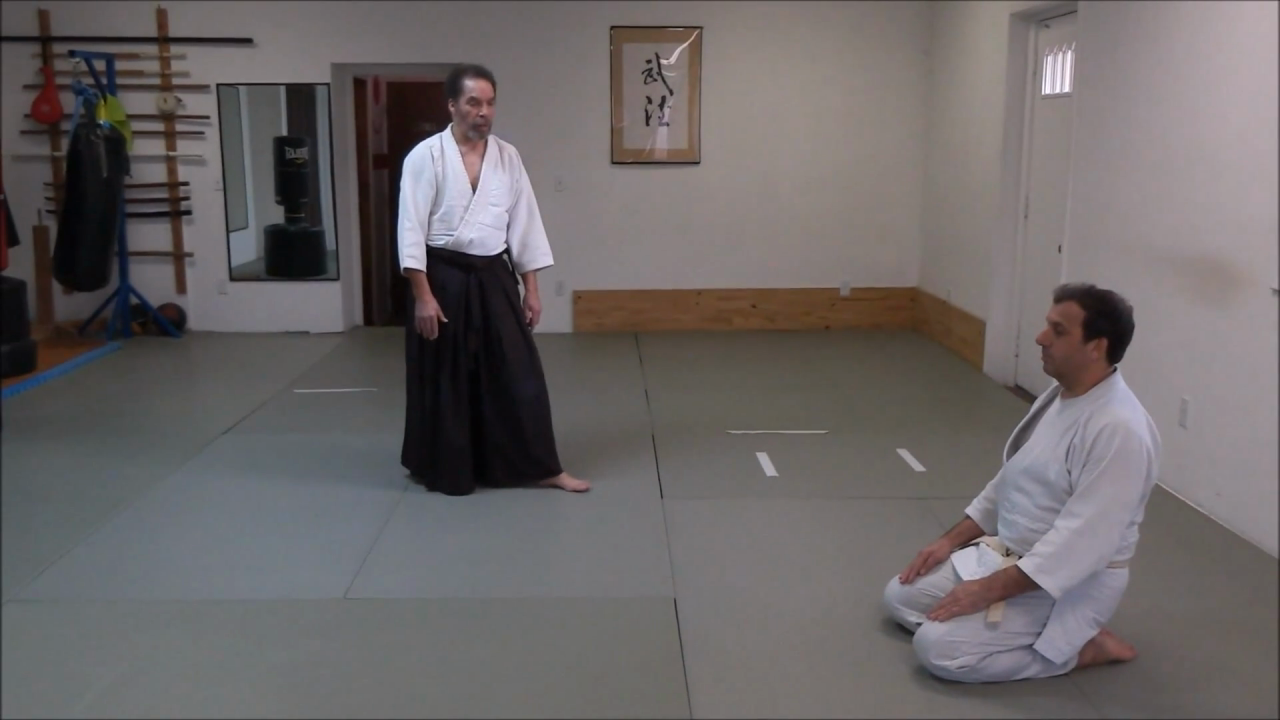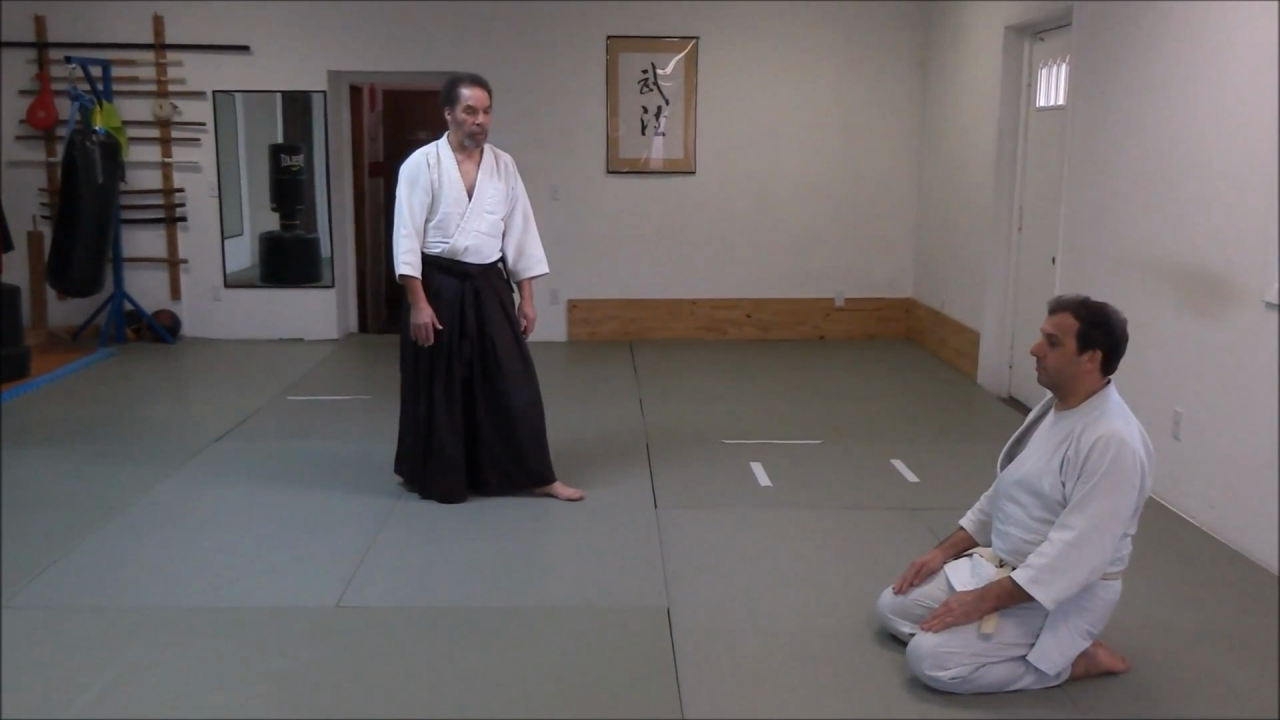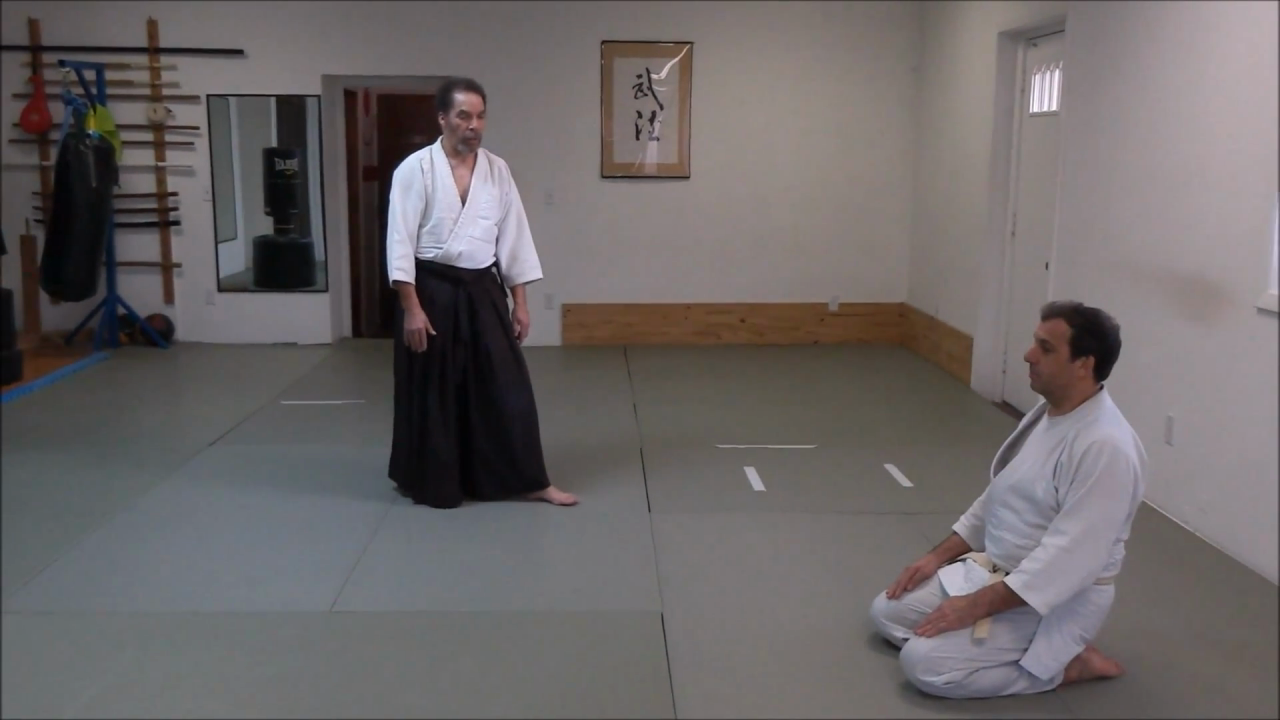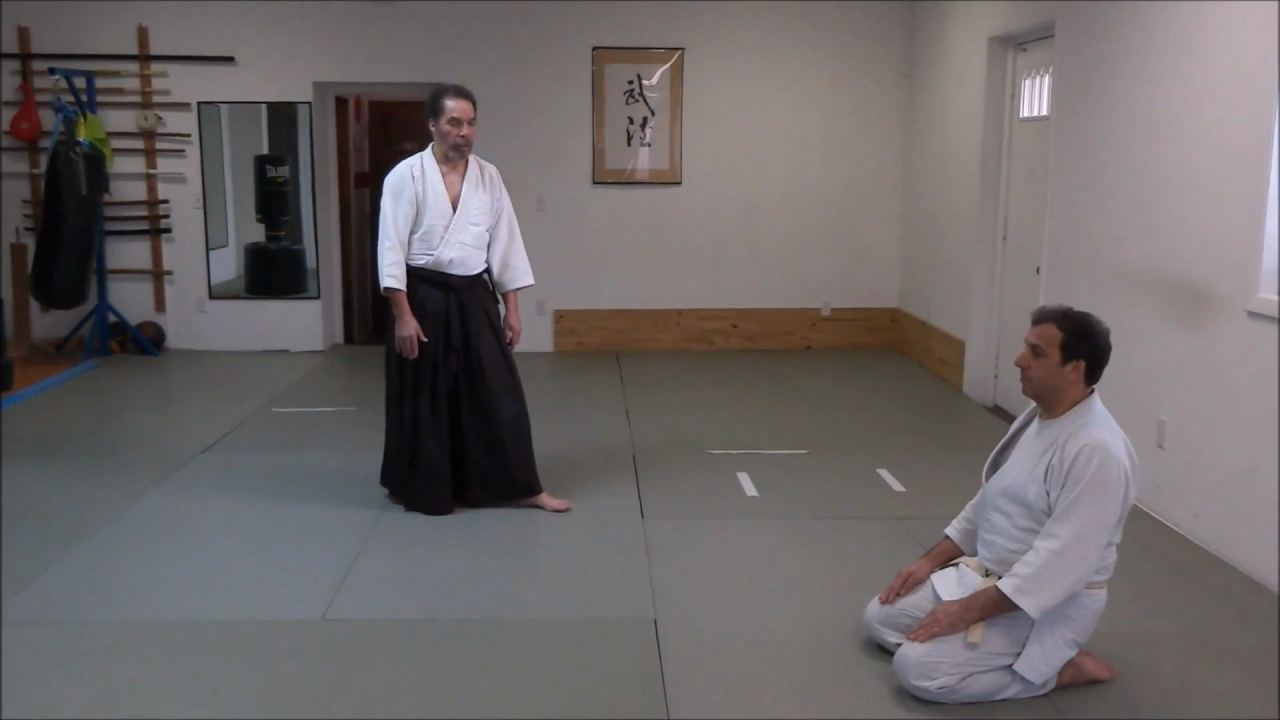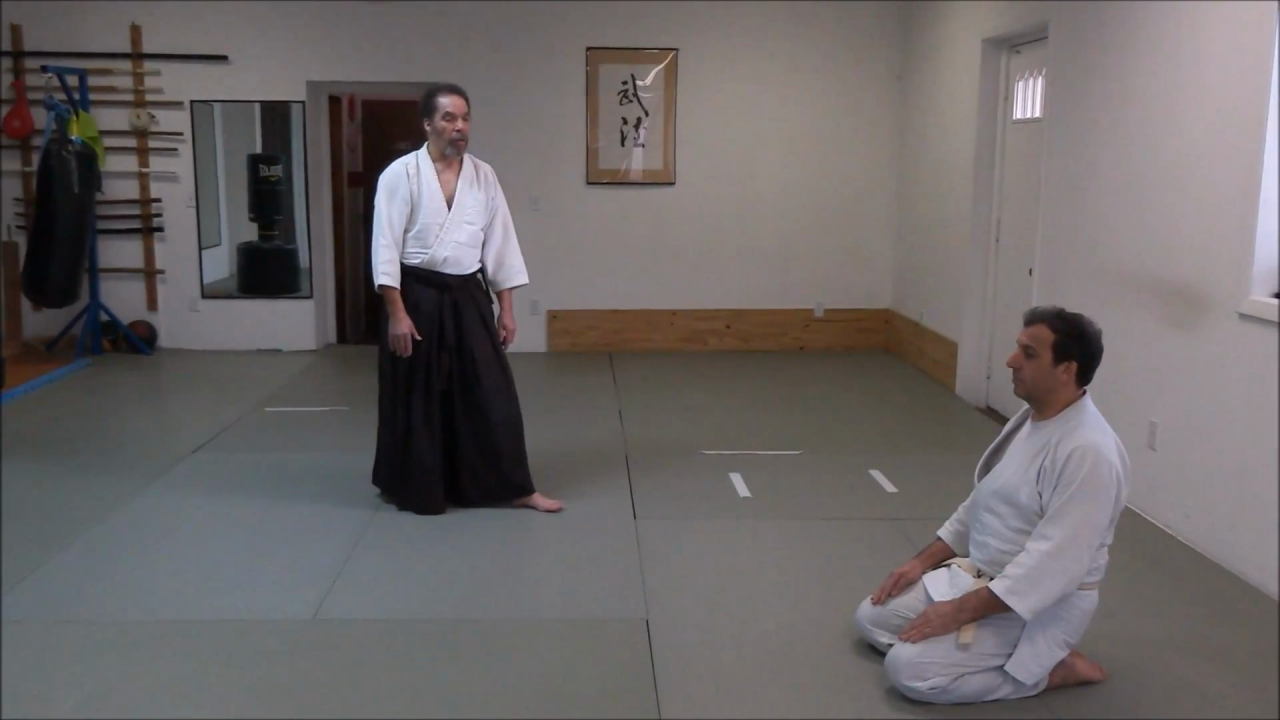
dt=1s
person 1, frame 1
left shoulder: (507, 156)
right shoulder: (426, 156)
left elbow: (524, 223)
right elbow: (411, 228)
left wrist: (530, 288)
right wrist: (423, 295)
left hip: (494, 279)
right hip: (443, 280)
left knee: (519, 375)
right knee: (443, 381)
left ankle: (543, 468)
right ankle: (443, 468)
person 1, frame 2
left shoulder: (503, 165)
right shoulder: (422, 163)
left elbow: (519, 232)
right elbow: (407, 236)
left wrist: (526, 297)
right wrist: (418, 302)
left hip: (489, 287)
right hip: (439, 287)
left knee: (513, 384)
right knee: (437, 389)
left ankle: (538, 476)
right ankle: (436, 476)
person 1, frame 3
left shoulder: (497, 170)
right shoulder: (416, 169)
left elbow: (513, 237)
right elbow: (400, 241)
left wrist: (520, 302)
right wrist: (411, 308)
left hip: (483, 293)
right hip: (432, 293)
left knee: (507, 389)
right knee: (432, 394)
left ankle: (531, 481)
right ankle: (430, 482)
person 1, frame 4
left shoulder: (488, 176)
right shoulder: (407, 175)
left elbow: (504, 243)
right elbow: (391, 248)
left wrist: (511, 308)
right wrist: (403, 315)
left hip: (474, 299)
right hip: (423, 299)
left knee: (499, 395)
right knee: (423, 401)
left ankle: (524, 488)
right ankle: (422, 489)
person 1, frame 5
left shoulder: (483, 175)
right shoulder: (401, 174)
left elbow: (499, 242)
right elbow: (386, 246)
left wrist: (506, 308)
right wrist: (397, 313)
left hip: (468, 298)
right hip: (418, 298)
left knee: (492, 396)
right knee: (417, 401)
left ankle: (516, 488)
right ankle: (415, 487)
person 2, frame 1
left shoulder: (1118, 430)
right shoulder: (1059, 395)
left elbow: (1082, 541)
right elbow: (1010, 480)
left wrist: (989, 590)
right wrist: (951, 540)
left hip: (1068, 583)
left knee: (939, 648)
right knee: (902, 597)
left ankle: (1083, 646)
right ankle: (1066, 635)
person 2, frame 2
left shoulder: (1112, 442)
right shoulder: (1053, 407)
left elbow: (1076, 553)
right elbow: (1005, 492)
left wrist: (983, 601)
right wrist: (944, 551)
left hip: (1061, 594)
left knee: (931, 658)
right knee: (895, 607)
left ankle: (1075, 657)
right ankle: (1059, 647)
person 2, frame 3
left shoulder: (1105, 447)
right shoulder: (1047, 413)
left elbow: (1070, 558)
right elbow: (998, 496)
left wrist: (976, 606)
right wrist: (938, 556)
left hip: (1056, 600)
left knee: (925, 662)
right knee: (889, 612)
left ankle: (1067, 662)
right ankle: (1052, 652)
person 2, frame 4
left shoulder: (1096, 451)
right shoulder: (1037, 417)
left elbow: (1060, 563)
right elbow: (990, 501)
left wrist: (968, 611)
right wrist: (931, 561)
left hip: (1048, 603)
left knee: (918, 667)
right knee: (882, 617)
left ankle: (1061, 666)
person 2, frame 5
left shoulder: (1088, 452)
right shoulder: (1030, 418)
left elbow: (1053, 564)
right elbow: (983, 502)
left wrist: (960, 612)
right wrist: (923, 561)
left hip: (1040, 604)
left knee: (910, 668)
right knee: (874, 618)
left ankle: (1054, 667)
right ankle: (1036, 657)
